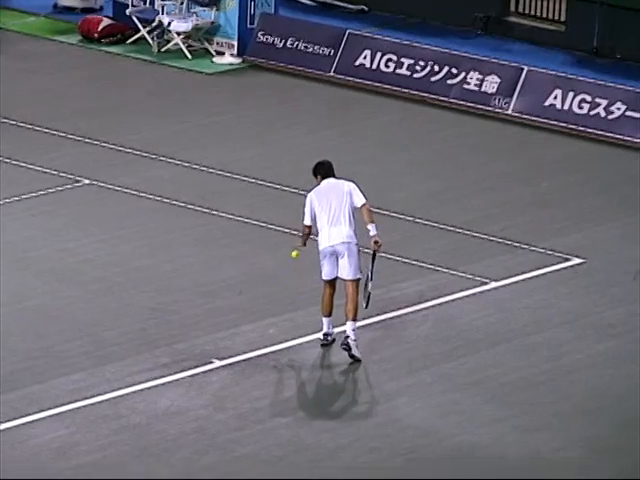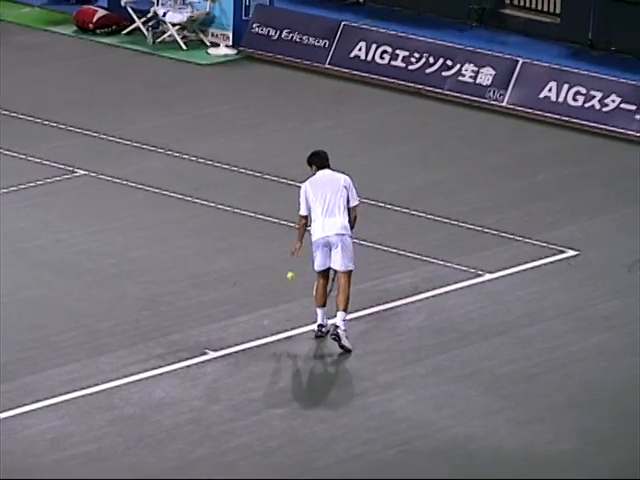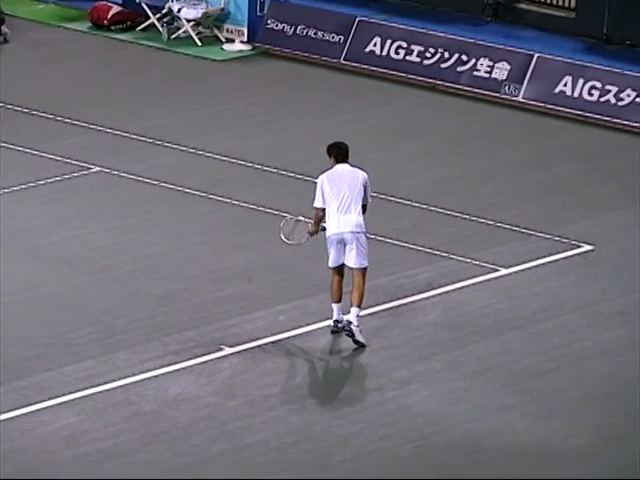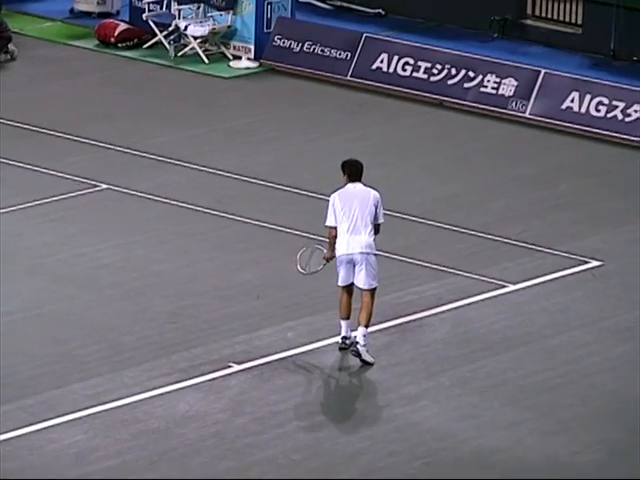
dt=0.7s
person 1, frame 1
left shoulder: (313, 195)
right shoulder: (348, 186)
left elbow: (307, 229)
right elbow: (365, 208)
left wrist: (302, 242)
right wrist: (373, 233)
left hip: (326, 244)
right hip: (346, 241)
left knee: (328, 286)
right knee: (351, 288)
left ankle: (327, 332)
right ankle: (349, 336)
person 1, frame 2
left shoulder: (307, 185)
right shoulder: (344, 179)
left elbow: (303, 220)
right elbow: (354, 211)
left wrist: (298, 241)
right wrist: (350, 234)
left hip: (319, 235)
right hip: (340, 232)
left knee: (322, 277)
right knee: (343, 280)
left ankle: (321, 324)
right ankle: (339, 327)
person 1, frame 3
left shoulder: (324, 178)
right shoulder: (361, 176)
left elbow: (320, 212)
left wrist: (315, 227)
left hip: (334, 231)
right hip: (355, 229)
left knee: (336, 273)
right knee: (359, 276)
left ankle: (337, 319)
right ankle: (353, 322)
person 1, frame 4
left shoulder: (336, 197)
right shoulder: (373, 195)
left elbow: (333, 231)
right elbow: (377, 228)
left wrist: (330, 251)
left hip: (343, 250)
right hip: (365, 250)
left knee: (346, 291)
right knee: (368, 296)
left ankle: (344, 337)
right ankle: (360, 342)
